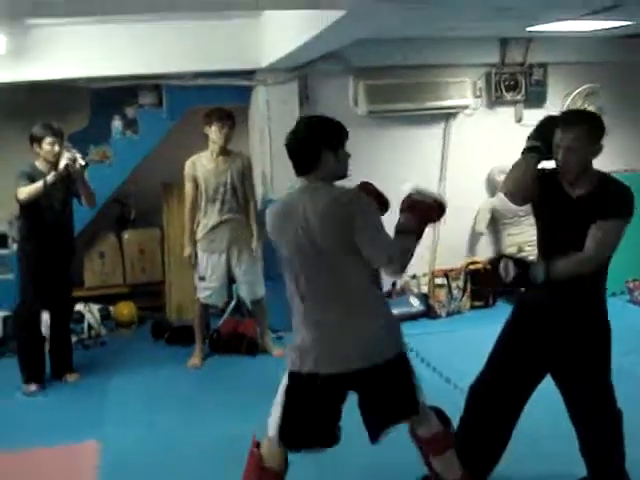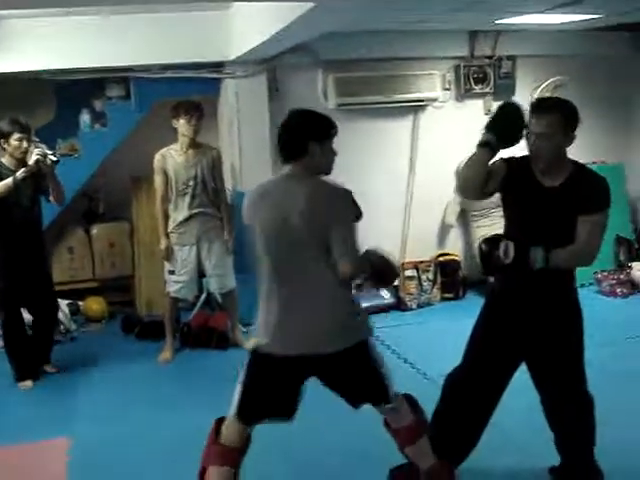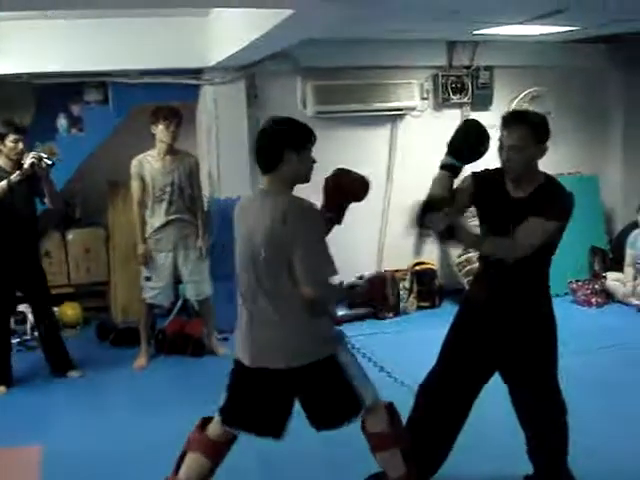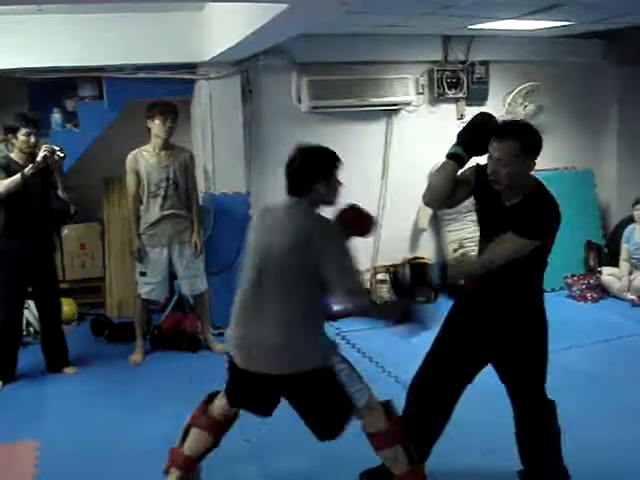
dt=0.4s
person 1, frame 1
left shoulder: (615, 196)
right shoulder: (543, 181)
left elbow: (591, 258)
right elbow: (513, 193)
left wrist: (534, 271)
right wrist: (534, 147)
left hip: (582, 318)
right hip: (534, 308)
left knee: (595, 406)
right knee: (491, 390)
person 1, frame 2
left shoulder: (590, 187)
right shoulder: (513, 170)
left elbow: (585, 252)
right elbow: (468, 189)
left wrist: (532, 256)
right wrist: (490, 140)
left hip: (556, 307)
right hip: (506, 299)
left knee: (568, 396)
right knee: (468, 383)
person 1, frame 3
left shoulder: (555, 199)
right shoulder: (485, 182)
left elbow: (511, 249)
right elbow: (438, 207)
left wrist: (455, 230)
right wrist: (452, 162)
left hip: (528, 315)
right hip: (480, 306)
left knee: (541, 404)
right knee: (441, 390)
person 1, frame 4
left shoulder: (542, 211)
right shoulder: (483, 178)
left elbow: (487, 262)
right elbow: (434, 199)
right wrist: (460, 151)
left hip: (520, 315)
right hip: (476, 303)
left knee: (530, 401)
right knee: (430, 384)
person 2, frame 1
left shoulder: (276, 215)
right shoulder: (350, 202)
right elbow: (394, 264)
right wrist: (413, 226)
left hip: (313, 354)
right hip: (375, 345)
left knee: (273, 445)
right knee: (419, 416)
person 2, frame 2
left shoulder: (254, 200)
right shoulder: (331, 197)
right elbow: (348, 270)
left hip: (276, 337)
right hip: (337, 332)
left knee: (238, 423)
right knee: (392, 403)
person 2, frame 3
left shoulder: (245, 207)
right shoulder: (299, 212)
right elbow: (313, 293)
left wrist: (333, 210)
left hip: (254, 348)
right hip: (310, 346)
left knee: (223, 427)
right knee: (374, 408)
person 2, frame 4
left shoulder: (265, 216)
right shoulder: (323, 231)
right elbow: (355, 299)
right wrist: (394, 312)
left hip: (245, 344)
right hip: (299, 353)
left knee: (226, 403)
right knee: (370, 407)
person 3, frame 1
left shoulder: (67, 175)
right shoulder: (27, 174)
left elbow: (90, 203)
right elbow: (23, 196)
left wrist: (79, 175)
right wrist: (55, 174)
left hip: (61, 254)
right hip: (33, 254)
left knee: (62, 313)
right knee: (28, 314)
left ankle: (62, 366)
right ankle: (31, 375)
person 3, frame 2
left shoulder: (34, 171)
left elbow: (58, 200)
left wrist: (49, 171)
right wrist: (24, 171)
left hip: (34, 251)
left knee: (48, 308)
left ankle: (40, 357)
right ankle: (24, 371)
person 3, frame 3
left shoulder: (30, 174)
left elbow: (54, 203)
left wrist: (44, 174)
left hip: (28, 254)
left knee: (44, 311)
left ankle: (61, 365)
person 3, frame 4
left shoulder: (43, 167)
left elbow: (64, 197)
left wrist: (56, 167)
right wrist: (33, 167)
left hip: (42, 247)
left knee: (51, 306)
left ankle: (58, 360)
person 4, frame 1
left shoulder: (242, 162)
right shoulder: (193, 164)
left elbow: (251, 201)
right elbow: (190, 206)
left wrist: (256, 234)
right wrist: (188, 242)
left hip: (241, 236)
right hip: (209, 238)
left knee: (255, 292)
right knee: (205, 297)
left ankle: (265, 339)
right ankle: (198, 349)
person 4, frame 2
left shoulder: (212, 154)
right shoulder: (163, 158)
left elbow: (221, 193)
right elbow: (161, 200)
left wrist: (228, 228)
right wrist: (163, 236)
left hip: (211, 228)
right hip: (180, 231)
left knee: (226, 284)
right knee: (175, 292)
left ankle: (235, 331)
right ankle: (169, 342)
person 4, frame 3
left shoulder: (189, 161)
right shoulder: (140, 163)
left elbow: (198, 200)
right elbow: (138, 205)
left wrist: (202, 234)
right wrist: (140, 242)
left hip: (188, 235)
right hip: (157, 237)
left knee: (202, 291)
right knee: (151, 298)
left ankle: (211, 339)
right ankle: (144, 349)
person 4, frame 4
left shoulder: (185, 156)
right shoulder: (135, 158)
left elbow: (193, 196)
right elbow: (133, 200)
left wrist: (197, 230)
right wrist: (135, 237)
left hip: (183, 230)
right hip: (152, 233)
left knee: (198, 286)
right knee: (146, 293)
left ankle: (207, 335)
right ankle: (139, 344)
